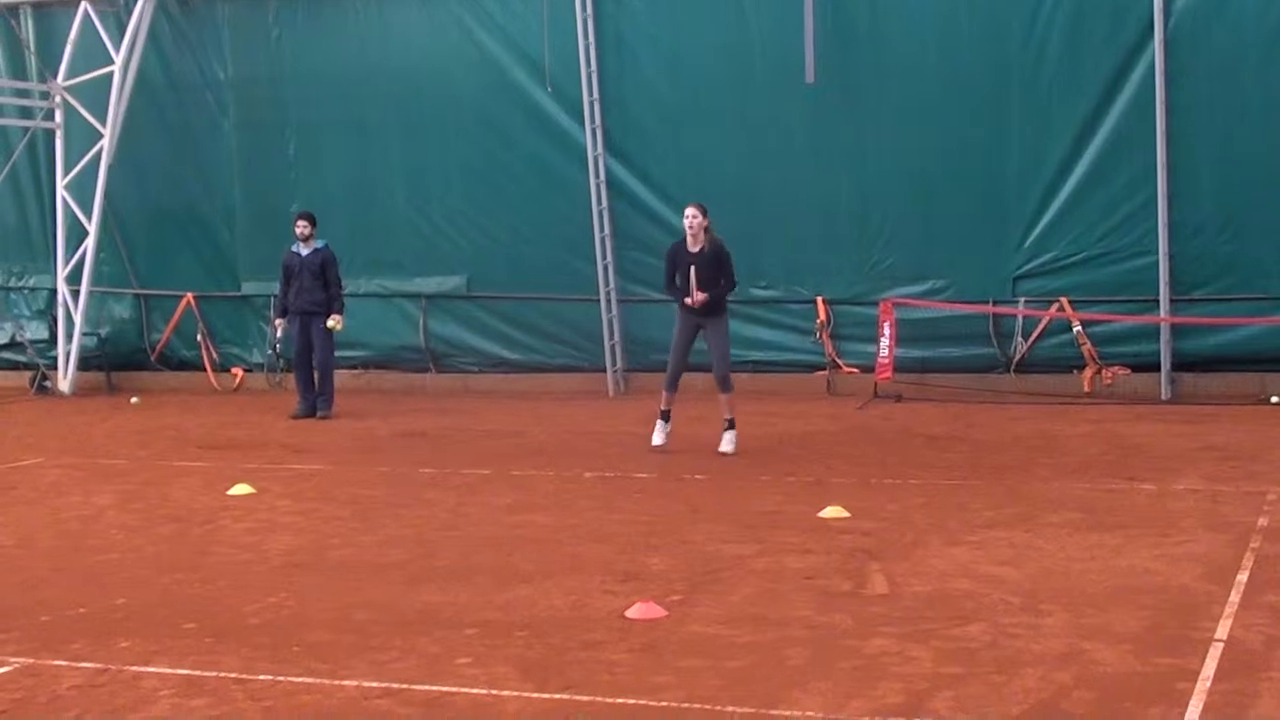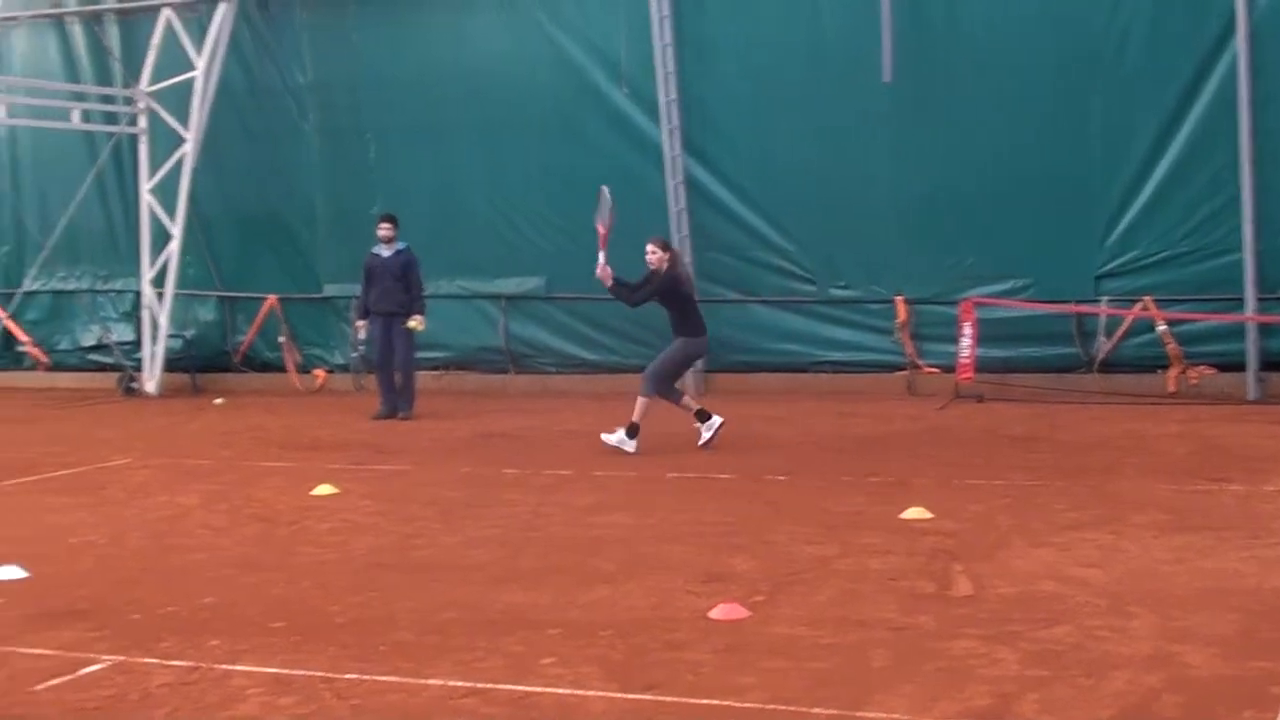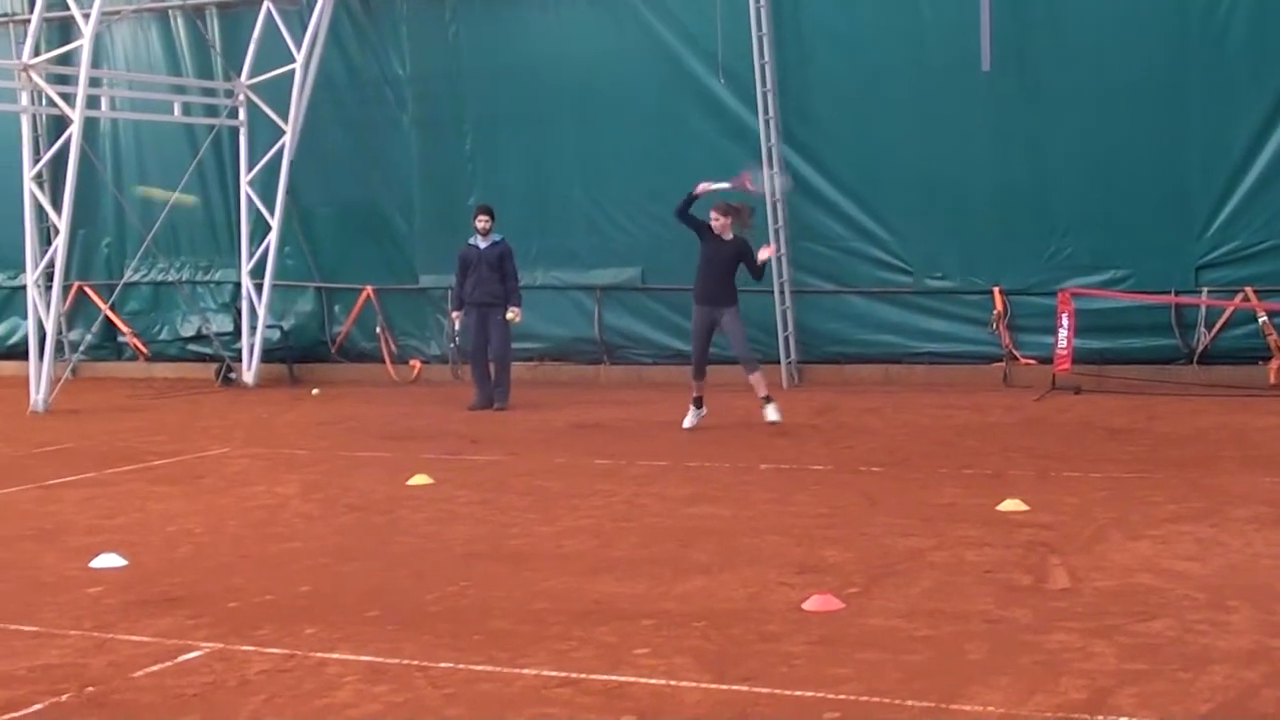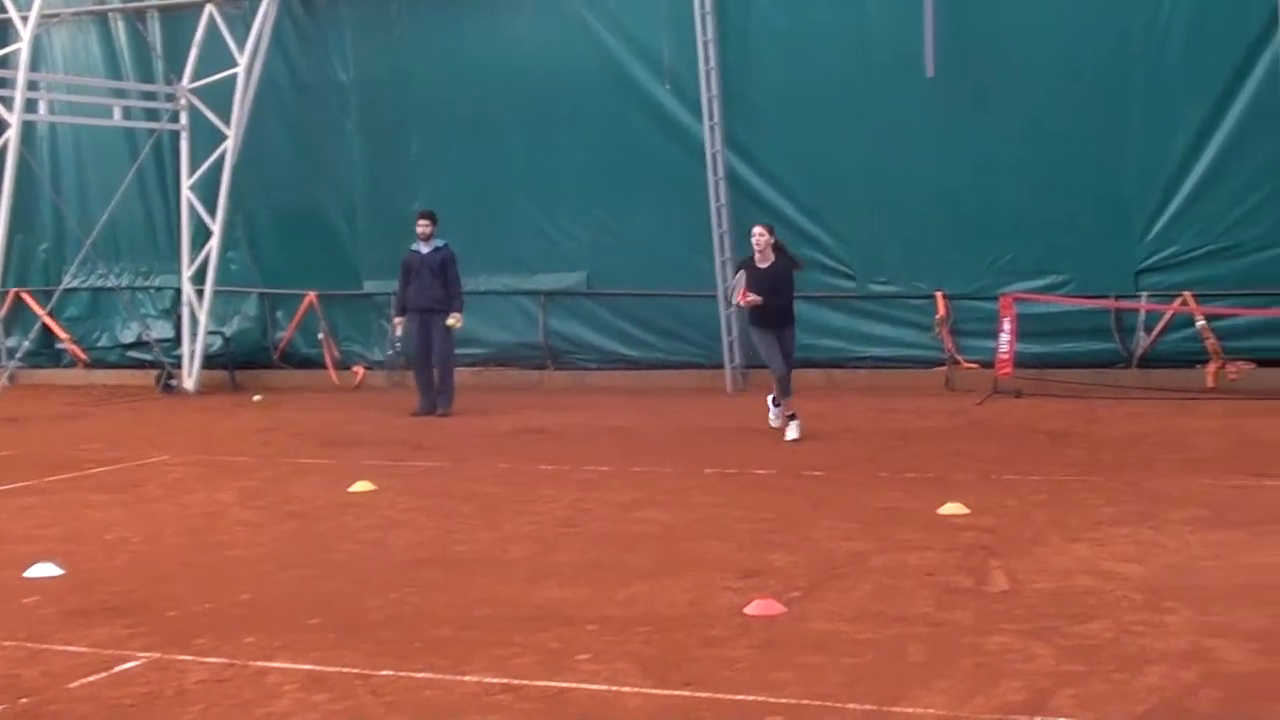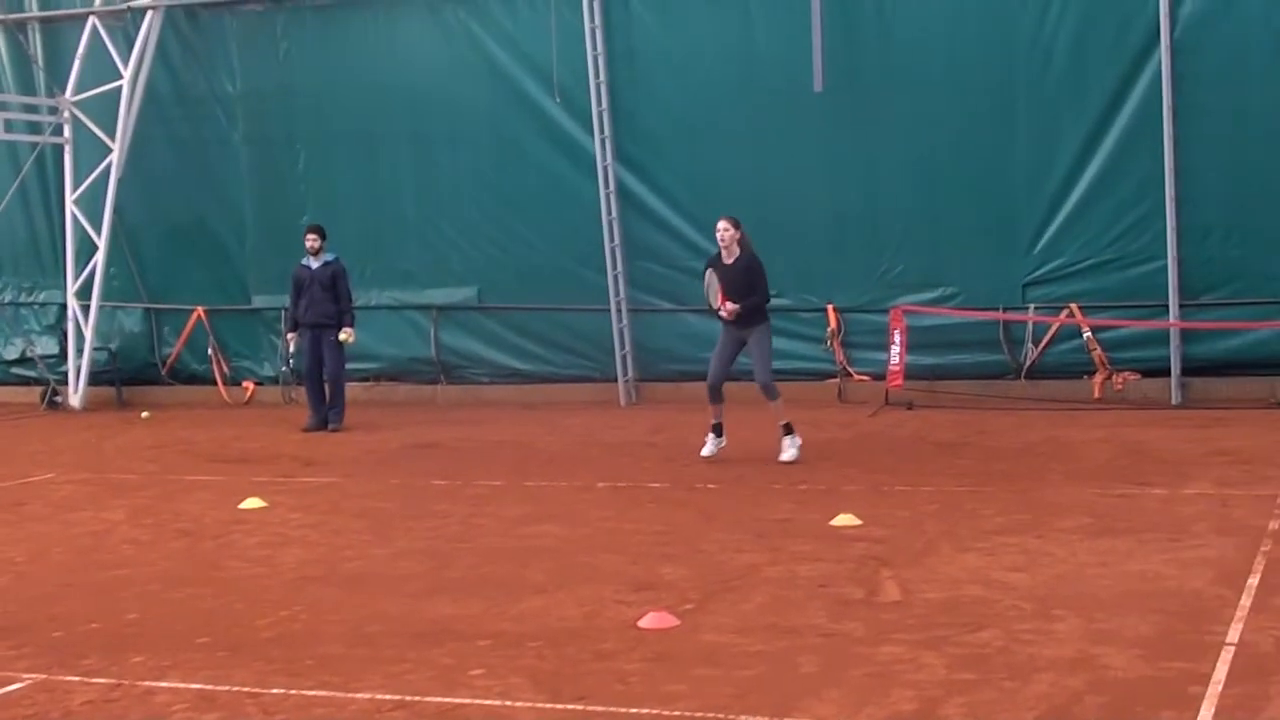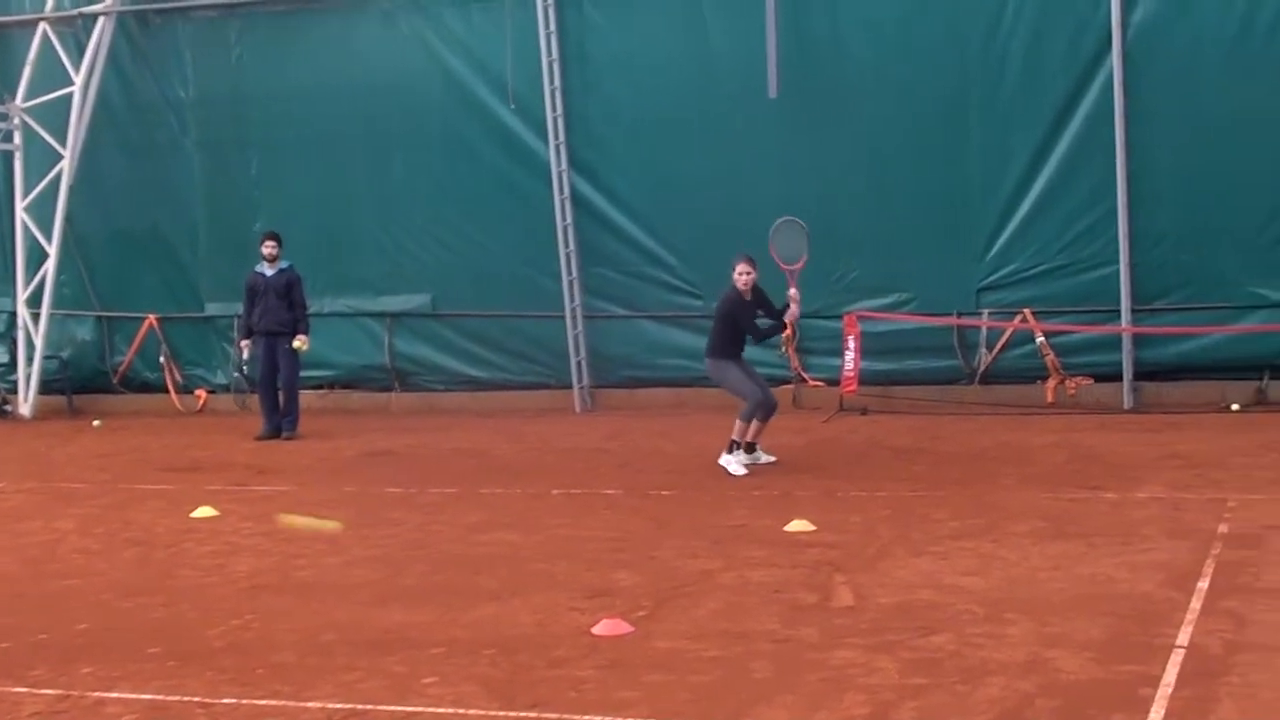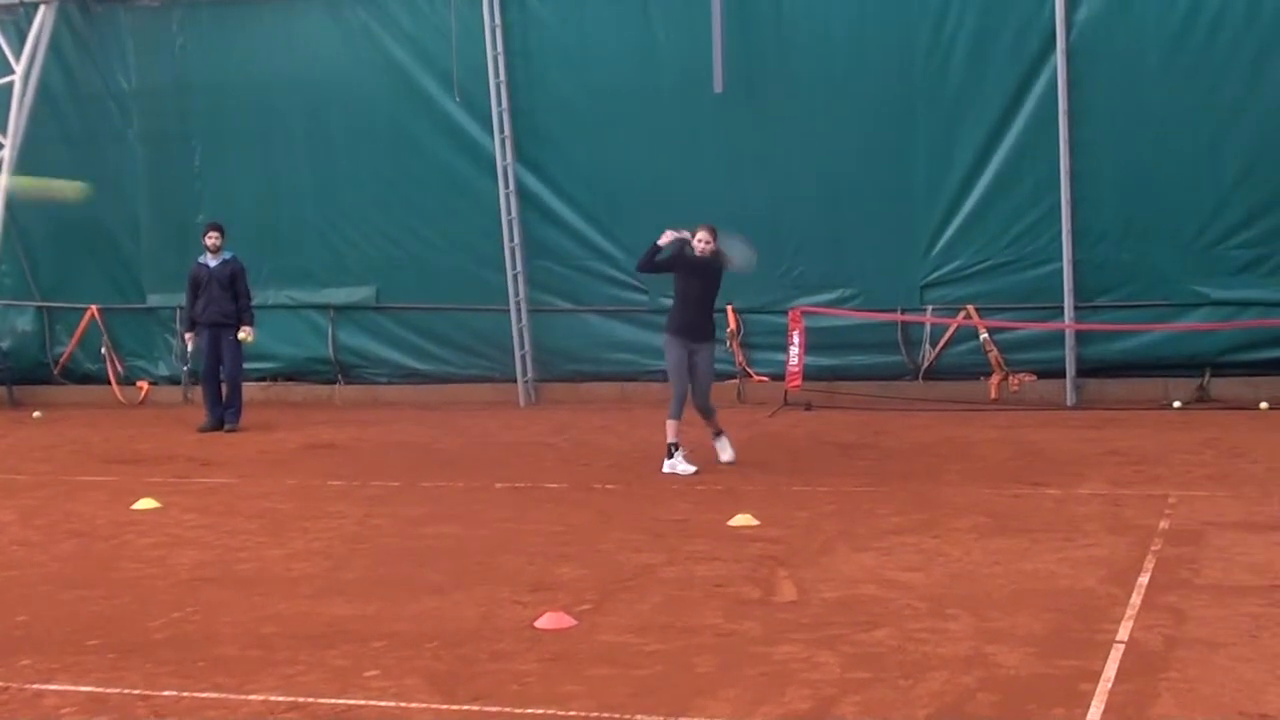
dt=0.7s
person 1, frame 1
left shoulder: (717, 249)
right shoulder: (675, 250)
left elbow: (730, 283)
right elbow: (669, 284)
left wrist: (709, 296)
right wrist: (684, 298)
left hip: (715, 316)
right hip: (687, 315)
left knee: (721, 372)
right knee: (674, 368)
left ankle: (729, 430)
right ankle: (663, 422)
person 1, frame 2
left shoulder: (666, 278)
right shoulder: (655, 274)
left elbow: (635, 301)
right elbow: (635, 290)
left wrist: (609, 285)
right wrist: (611, 278)
left hip: (691, 340)
right hip: (691, 340)
left knee: (650, 378)
right knee: (663, 386)
left ankle: (629, 436)
right ankle: (708, 420)
person 1, frame 3
left shoulder: (740, 245)
right shoulder: (706, 233)
left elbow: (757, 276)
right elbow: (680, 212)
left wrist: (760, 261)
right wrist: (696, 193)
left hip: (727, 309)
right hip: (702, 307)
left knee: (744, 354)
right knee: (698, 360)
left ankle: (768, 404)
right ankle: (696, 407)
person 1, frame 4
left shoulder: (783, 266)
right shoulder: (745, 266)
left elbow: (787, 301)
left wrist: (760, 302)
right wrist: (742, 300)
left hip: (785, 327)
right hip: (760, 328)
left knee: (785, 373)
right knee: (780, 371)
left ankle: (776, 399)
right ankle: (791, 420)
person 1, frame 5
left shoulder: (750, 261)
right shoulder: (712, 264)
left elbow: (764, 297)
left wrist: (739, 307)
right wrist: (721, 311)
left hip: (757, 327)
right hip: (730, 329)
left knee: (764, 380)
right knee: (713, 380)
left ankle: (789, 435)
right ankle: (716, 435)
person 1, frame 6
left shoulder: (753, 292)
right shoulder: (734, 301)
left elbow: (773, 314)
right elbow: (758, 336)
left wrist: (791, 304)
right wrist: (786, 322)
left hip: (734, 359)
right hip: (719, 362)
left knee: (769, 402)
right knee: (756, 398)
left ankle: (749, 450)
right ankle: (731, 453)
person 1, frame 7
left shoulder: (714, 266)
right shoulder: (682, 261)
left elbow: (687, 260)
right elbow: (642, 267)
left wrist: (681, 239)
right wrist: (661, 242)
left hip: (704, 341)
right hip: (676, 338)
left knee: (702, 402)
right knee: (679, 394)
left ankle: (719, 435)
right ankle: (672, 456)
person 2, frame 1
left shoulder: (325, 254)
right shoulder: (289, 257)
left elbow: (334, 286)
right elbow: (284, 288)
left wrist: (337, 311)
right wrist: (280, 314)
left hip: (320, 316)
right hip: (297, 316)
left knee: (323, 360)
right knee: (300, 360)
left ankle: (324, 405)
right ankle: (306, 404)
person 2, frame 2
left shoulder: (406, 256)
right shoulder: (371, 258)
left elbow: (416, 287)
right elbow: (366, 289)
left wrist: (418, 311)
right wrist: (362, 316)
left hip: (402, 316)
right hip: (379, 317)
left knee: (404, 361)
right knee: (382, 361)
left ankle: (405, 405)
right ankle: (389, 405)
person 2, frame 3
left shoulder: (502, 247)
right shoulder: (466, 250)
left elbow: (511, 278)
right elbow: (460, 281)
left wrist: (515, 303)
right wrist: (456, 307)
left hip: (497, 308)
right hip: (473, 308)
left knee: (500, 352)
right knee: (476, 352)
left ankle: (501, 396)
right ankle: (483, 396)
person 2, frame 4
left shoulder: (445, 253)
right shoulder: (410, 255)
left elbow: (454, 284)
right elbow: (403, 286)
left wrist: (456, 309)
right wrist: (399, 313)
left hip: (439, 313)
right hip: (416, 314)
left knee: (443, 357)
right knee: (419, 358)
left ankle: (444, 402)
right ankle: (427, 401)
person 2, frame 5
left shoulder: (335, 267)
right shoulder: (299, 270)
left elbow: (345, 298)
right elbow: (294, 302)
left wrist: (348, 324)
right wrist: (291, 328)
left hip: (331, 328)
right hip: (308, 329)
left knee: (334, 372)
right knee: (310, 373)
left ankle: (335, 417)
right ankle: (318, 417)
person 2, frame 6
left shoulder: (290, 274)
right shoulder: (254, 277)
left elbow: (299, 306)
right elbow: (248, 308)
left wrist: (302, 331)
right wrist: (245, 335)
left hip: (286, 335)
right hip: (262, 336)
left knee: (288, 380)
right knee: (265, 381)
left ankle: (289, 426)
right ankle: (271, 425)
person 2, frame 7
left shoulder: (234, 265)
right shoulder: (197, 268)
left elbow: (244, 297)
right elbow: (191, 300)
left wrist: (247, 322)
right wrist: (189, 328)
left hip: (229, 327)
right hip: (205, 328)
left knee: (232, 372)
right knee: (208, 373)
left ankle: (231, 418)
right ankle: (214, 417)
